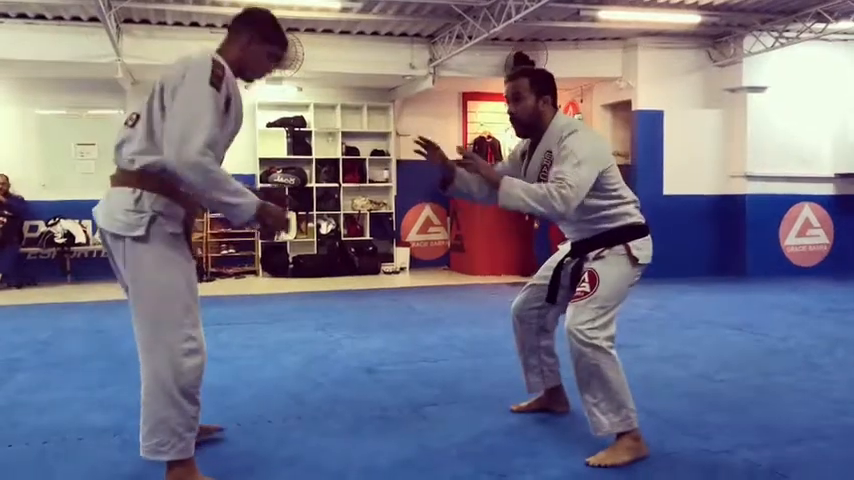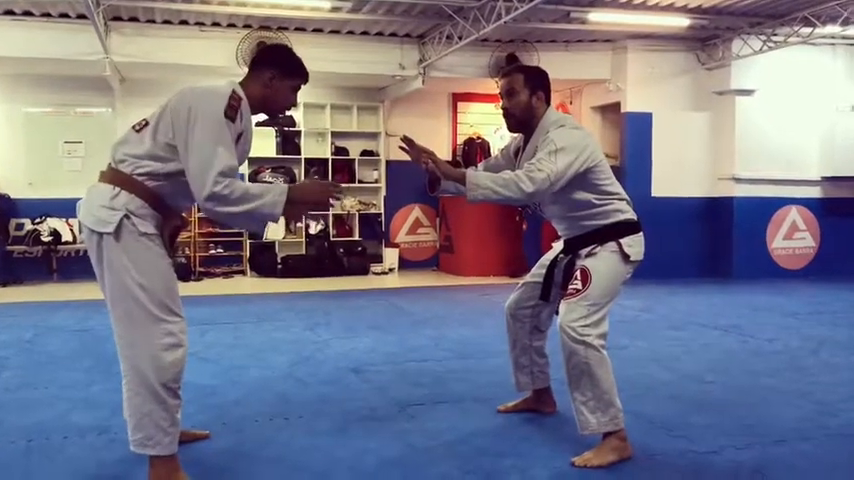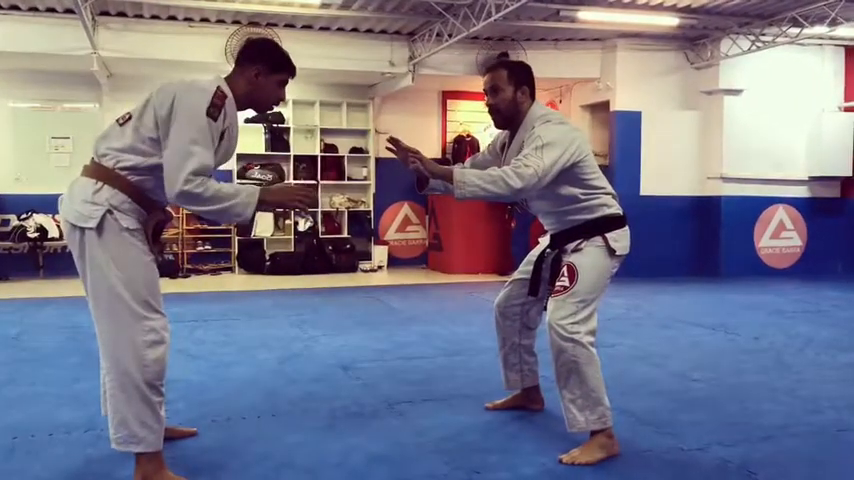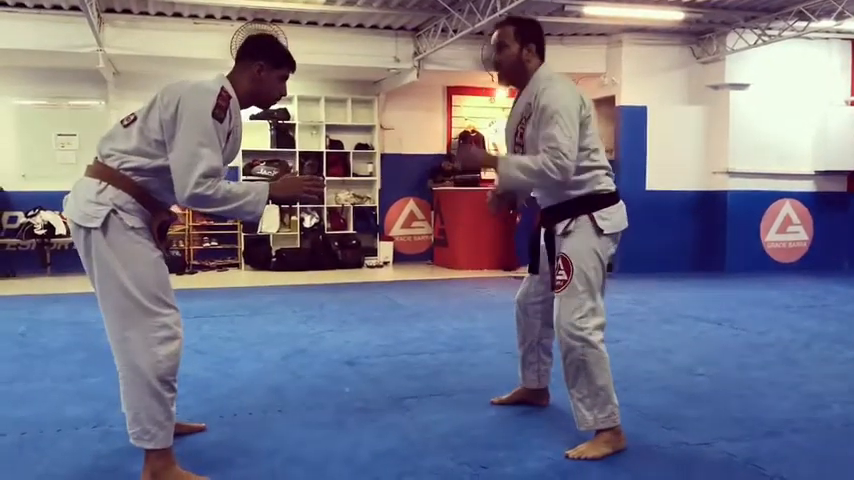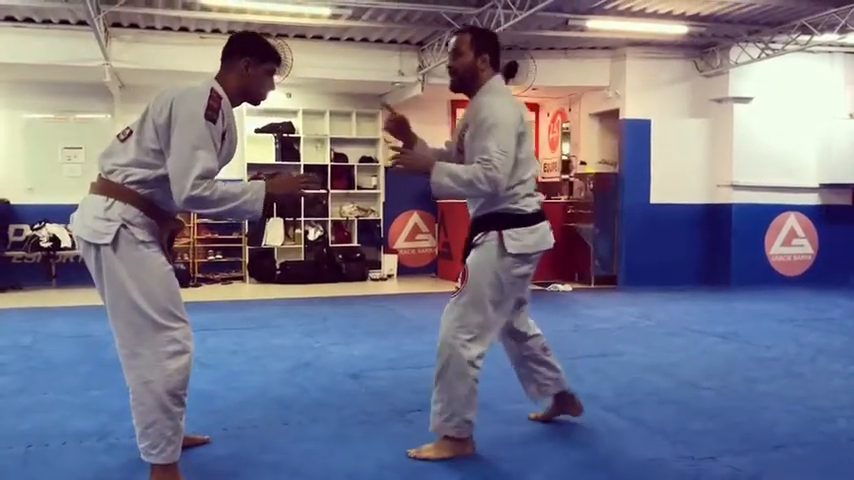
dt=1s
person 1, frame 1
left shoulder: (215, 84)
right shoulder: (205, 73)
right elbow: (191, 161)
left wrist: (246, 208)
right wrist: (254, 209)
left hip: (146, 212)
right hip: (141, 214)
left knee: (166, 335)
right knee: (176, 340)
left ankle: (176, 425)
person 1, frame 2
left shoulder: (231, 113)
right shoulder: (217, 104)
left elbow: (215, 191)
right elbow: (215, 191)
left wrist: (281, 203)
right wrist: (289, 196)
left hip: (132, 213)
right hip: (122, 213)
left knee: (150, 332)
right knee: (158, 337)
left ankle: (157, 425)
person 1, frame 3
left shoulder: (219, 109)
right shoulder: (202, 99)
left elbow: (187, 182)
right elbow: (187, 186)
left wrist: (261, 198)
right wrist: (262, 196)
left hip: (117, 209)
right hip: (104, 209)
left knee: (129, 329)
right knee: (139, 334)
left ankle: (141, 423)
person 1, frame 4
left shoulder: (218, 104)
right shoulder: (207, 99)
left elbow: (186, 182)
right elbow: (197, 188)
left wrist: (230, 200)
right wrist: (272, 190)
left hip: (120, 208)
right hip: (109, 210)
left knee: (145, 326)
right knee: (154, 332)
left ankle: (155, 420)
person 1, frame 5
left shoulder: (210, 106)
right shoulder: (200, 102)
right elbow: (194, 191)
left wrist: (230, 203)
right wrist: (268, 190)
left hip: (127, 222)
right hip: (118, 224)
left knee: (154, 340)
right knee: (165, 346)
left ankle: (163, 432)
person 2, frame 1
left shoulder: (578, 141)
right shoulder: (530, 147)
left elbow: (559, 201)
right elbow: (488, 190)
left wrist: (497, 179)
right wrist: (451, 172)
left hip: (617, 245)
right hip: (580, 246)
left knee: (585, 329)
right knee: (528, 311)
left ankle: (628, 437)
right ankle: (551, 394)
person 2, frame 2
left shoulder: (566, 137)
right shoulder: (523, 143)
left elbow: (528, 184)
right elbow: (486, 175)
left wrist: (453, 174)
right wrist: (437, 172)
left hip: (610, 242)
right hip: (573, 242)
left knee: (577, 327)
right knee: (522, 310)
left ankle: (615, 437)
right ankle: (540, 393)
person 2, frame 3
left shoulder: (553, 132)
right shoulder: (510, 137)
left elbow: (518, 181)
right elbow: (471, 171)
left wrist: (441, 172)
right wrist: (425, 170)
left hip: (597, 237)
right hip: (560, 238)
left knee: (566, 324)
right knee: (512, 307)
left ankle: (602, 434)
right ankle: (528, 391)
person 2, frame 4
left shoulder: (554, 95)
right shoulder: (528, 99)
left elbow: (557, 166)
left wrist: (495, 163)
right wrist: (508, 189)
left hip: (587, 219)
right hip: (560, 220)
left knee: (577, 323)
right knee: (532, 304)
left ankle: (608, 430)
right ankle: (534, 387)
person 2, frame 5
left shoulder: (495, 106)
right shoulder: (482, 106)
left elbow: (489, 179)
right elbow: (456, 162)
left wrist: (427, 168)
right wrist: (412, 142)
left hip: (506, 234)
right hip: (514, 231)
left knee: (462, 331)
right knee: (514, 322)
left ankle: (456, 436)
right ankle: (562, 396)
